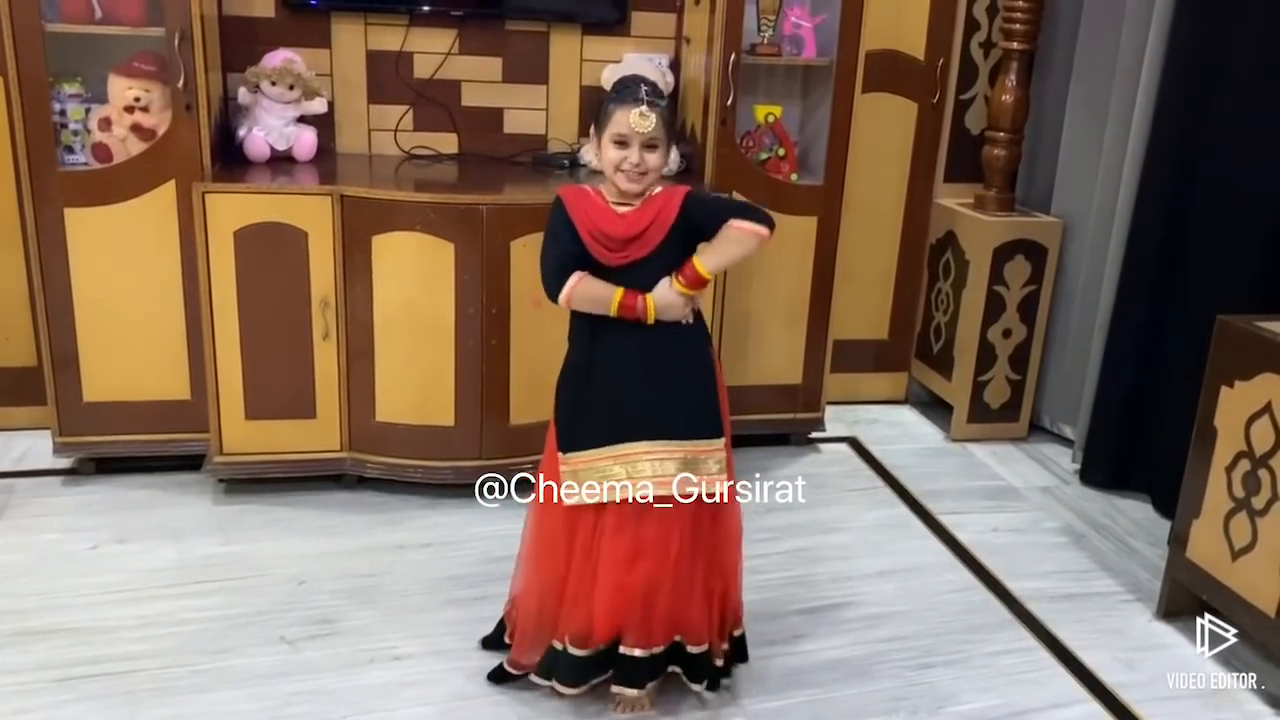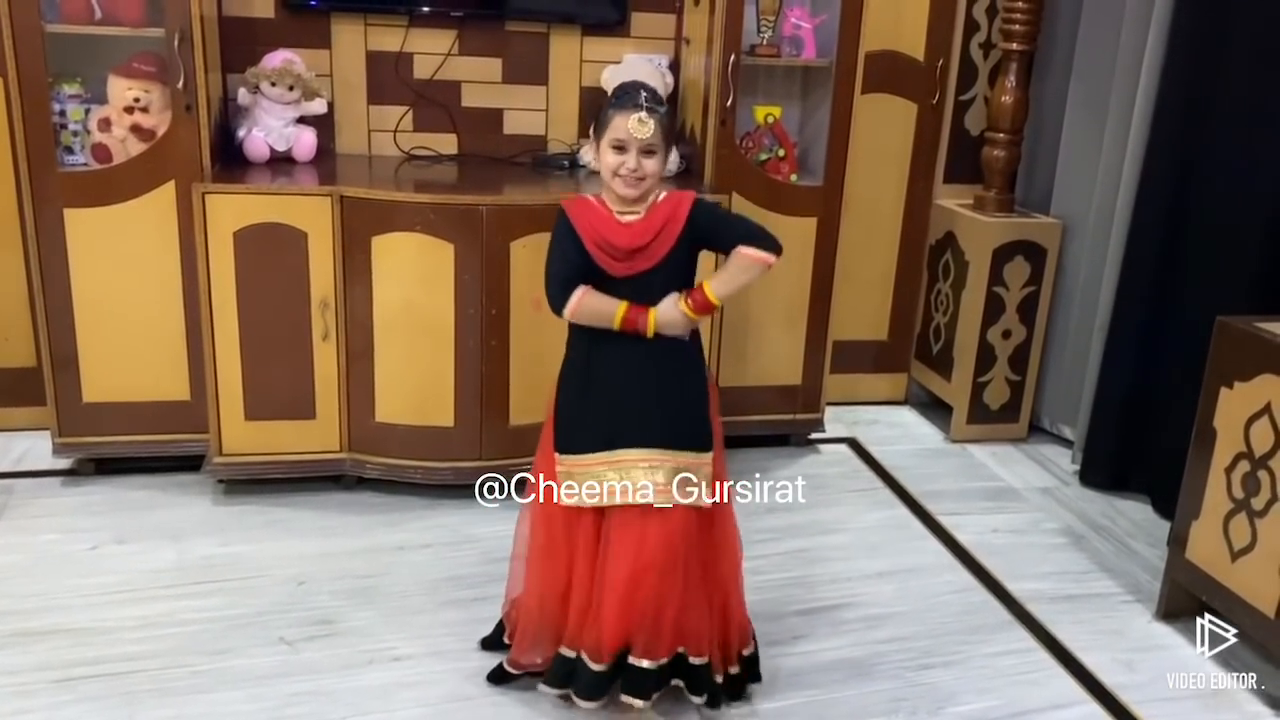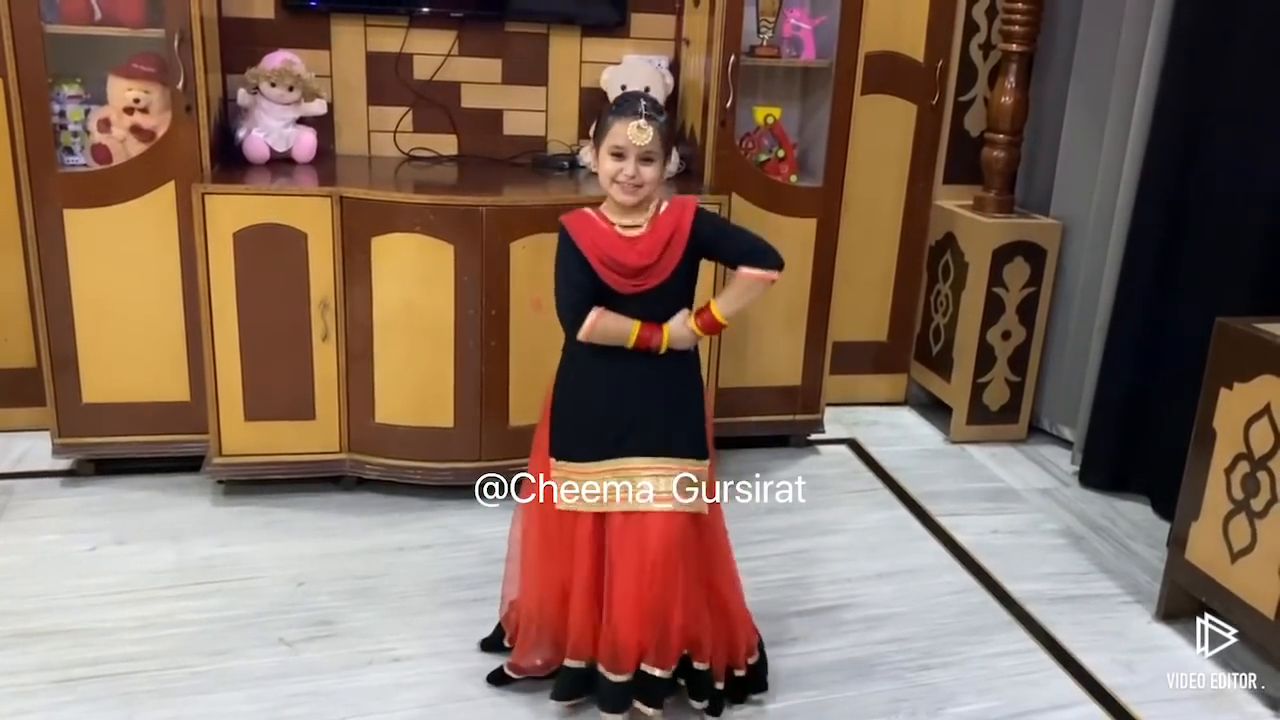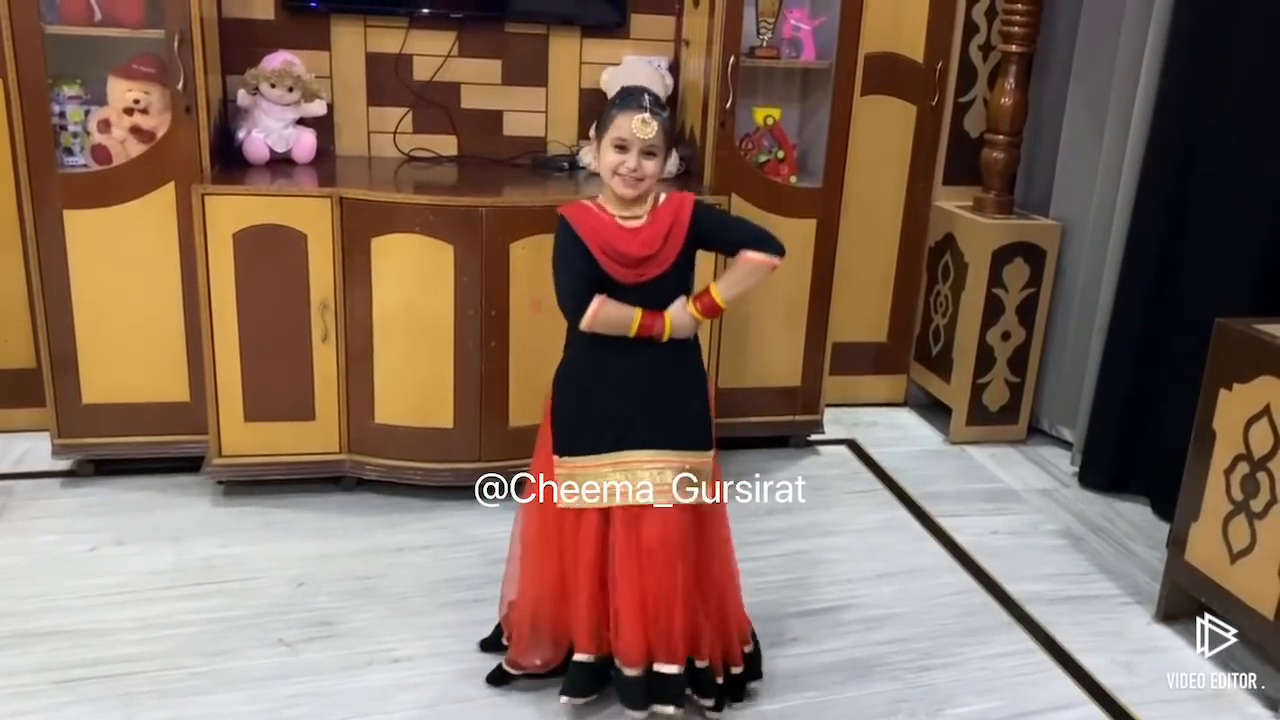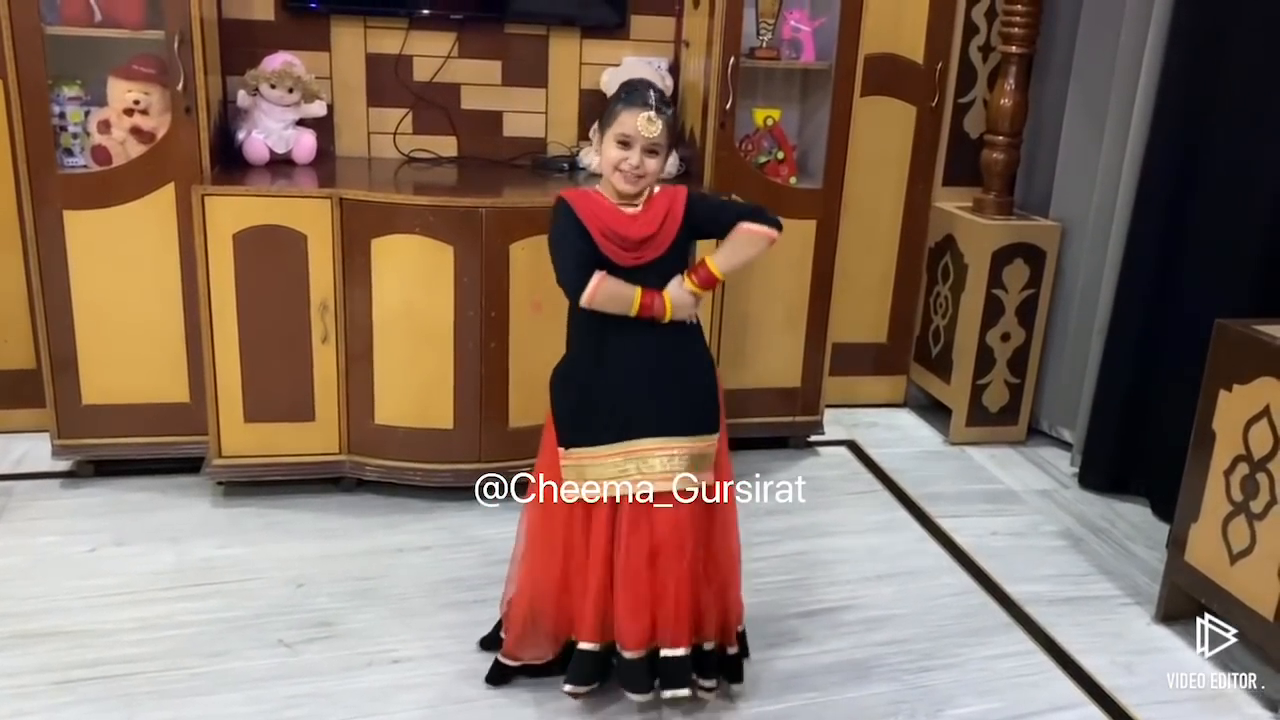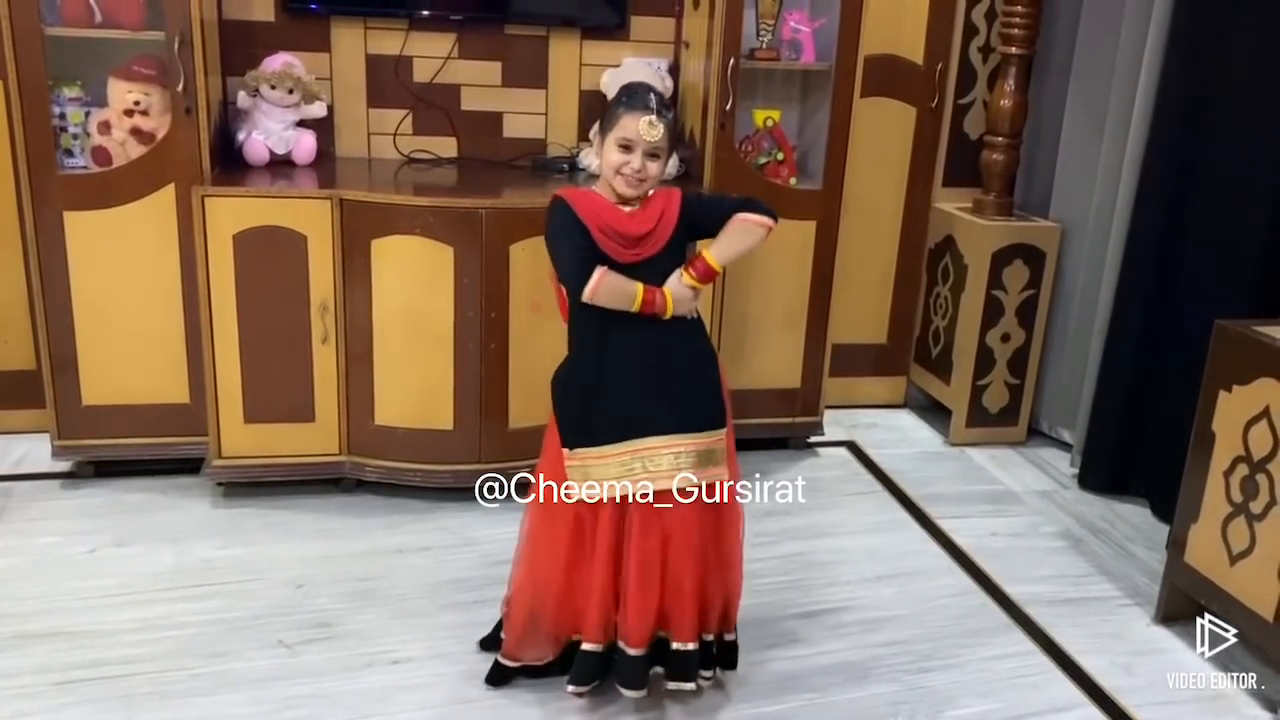
dt=0.1s
person 1, frame 1
left shoulder: (680, 206)
right shoulder: (571, 208)
left elbow: (755, 222)
right elbow: (558, 284)
left wrist: (687, 283)
right wrist: (646, 305)
left hip: (678, 400)
right hip: (596, 399)
left knee: (664, 529)
right knee: (584, 526)
left ankle: (643, 659)
right ankle: (569, 644)
person 1, frame 2
left shoulder: (686, 214)
right shoulder: (575, 218)
left elbow: (762, 246)
right elbow: (564, 296)
left wrist: (695, 305)
right wrist: (648, 319)
left hip: (670, 407)
right hip: (592, 403)
left knee: (662, 539)
right knee: (580, 532)
left ankle: (646, 665)
right ankle: (568, 648)
person 1, frame 3
left shoulder: (686, 221)
right shoulder: (577, 231)
left elbow: (764, 263)
right elbow: (579, 318)
left wrist: (704, 322)
right wrist: (661, 335)
left hip: (666, 415)
right hip: (588, 413)
left knee: (664, 545)
right knee: (579, 539)
right ankle: (573, 652)
person 1, frame 4
left shoulder: (685, 215)
right shoulder: (575, 221)
left elbow: (765, 249)
right elbow: (580, 308)
left wrist: (702, 307)
right wrist: (662, 324)
left hip: (670, 409)
right hip: (590, 409)
left knee: (664, 540)
right knee: (579, 536)
left ankle: (660, 665)
right ankle: (576, 648)
person 1, frame 5
left shoulder: (681, 206)
right shoulder: (571, 210)
left elbow: (763, 224)
right elbow: (583, 284)
left wrist: (697, 282)
right wrist: (661, 306)
left hip: (674, 398)
right hip: (594, 398)
left knee: (668, 528)
right knee: (585, 524)
left ankle: (661, 649)
right ankle: (583, 643)
person 1, frame 6
left shoulder: (676, 207)
right shoulder: (568, 210)
left elbow: (759, 215)
right elbow: (585, 281)
left wrist: (695, 275)
right wrist: (662, 301)
left hip: (679, 396)
right hip: (597, 398)
left knee: (674, 525)
right knee: (588, 524)
left ankle: (659, 645)
right ankle: (584, 642)
